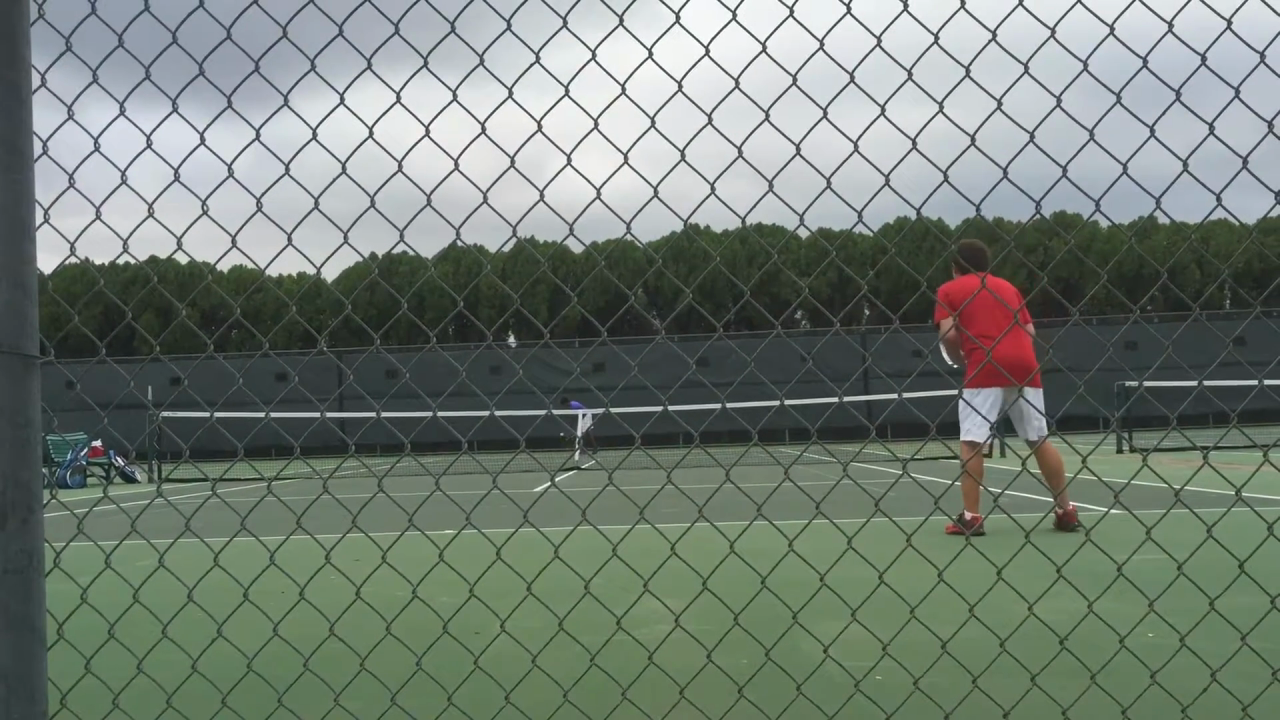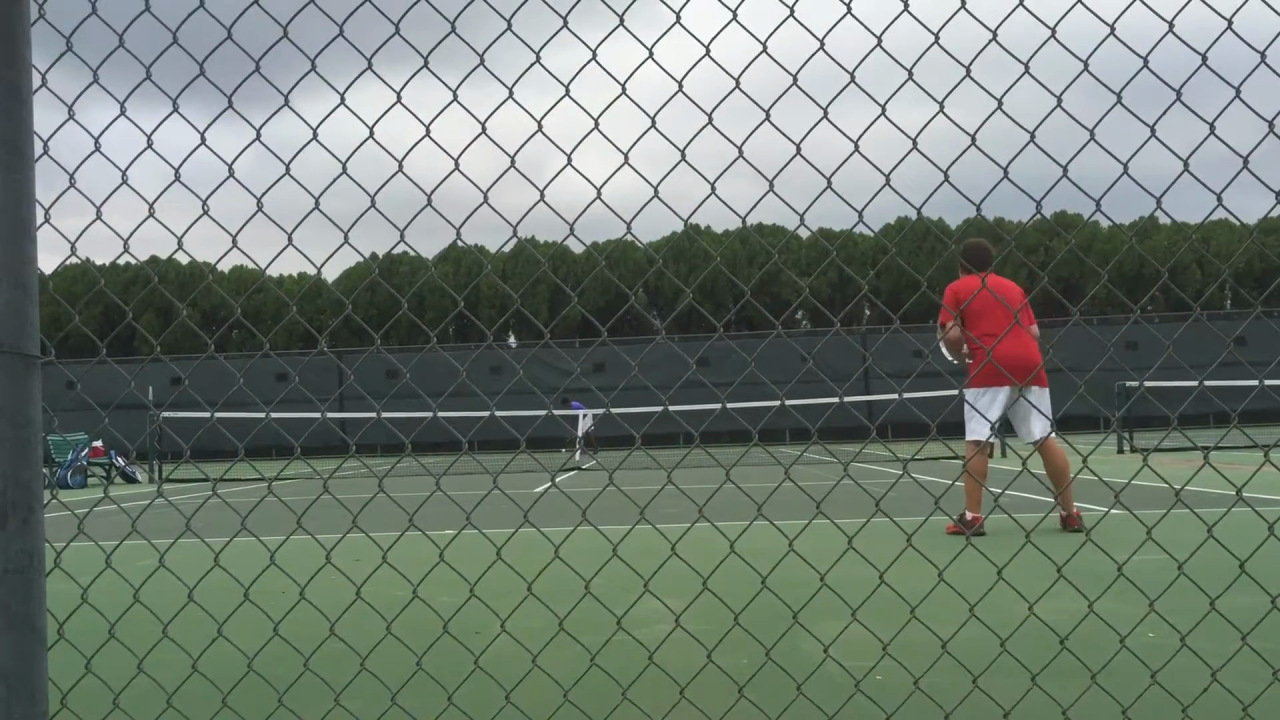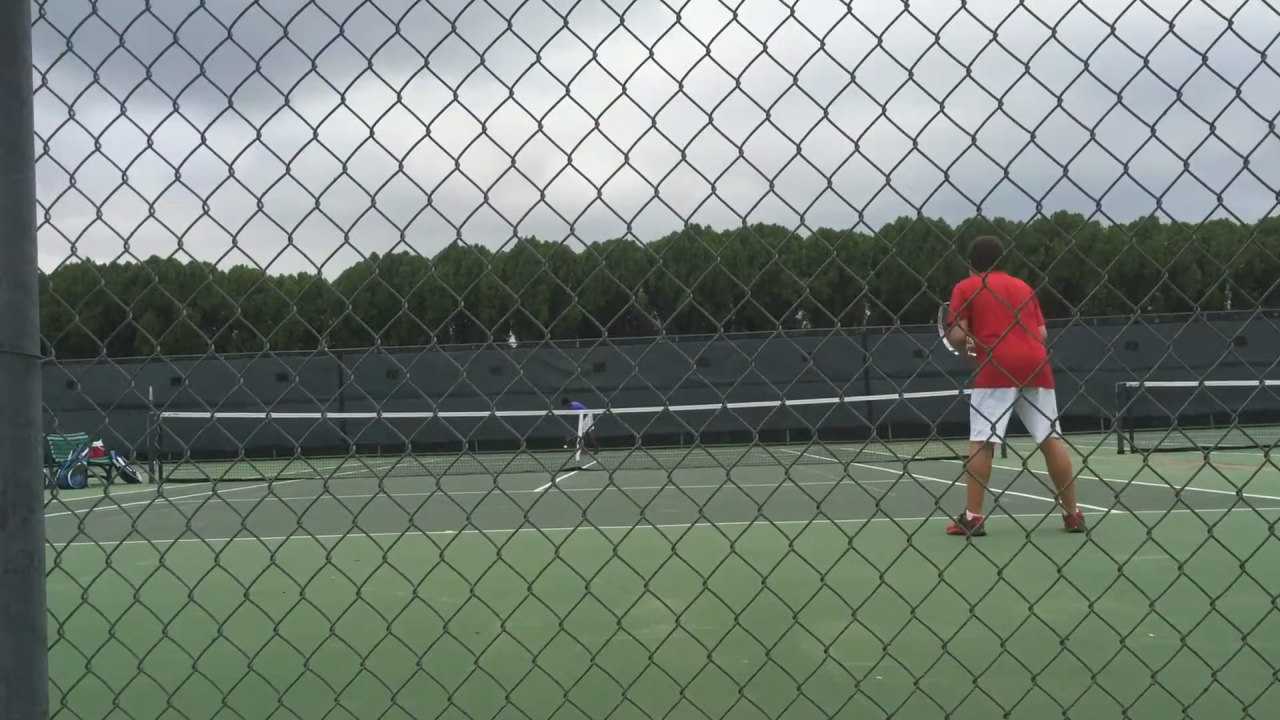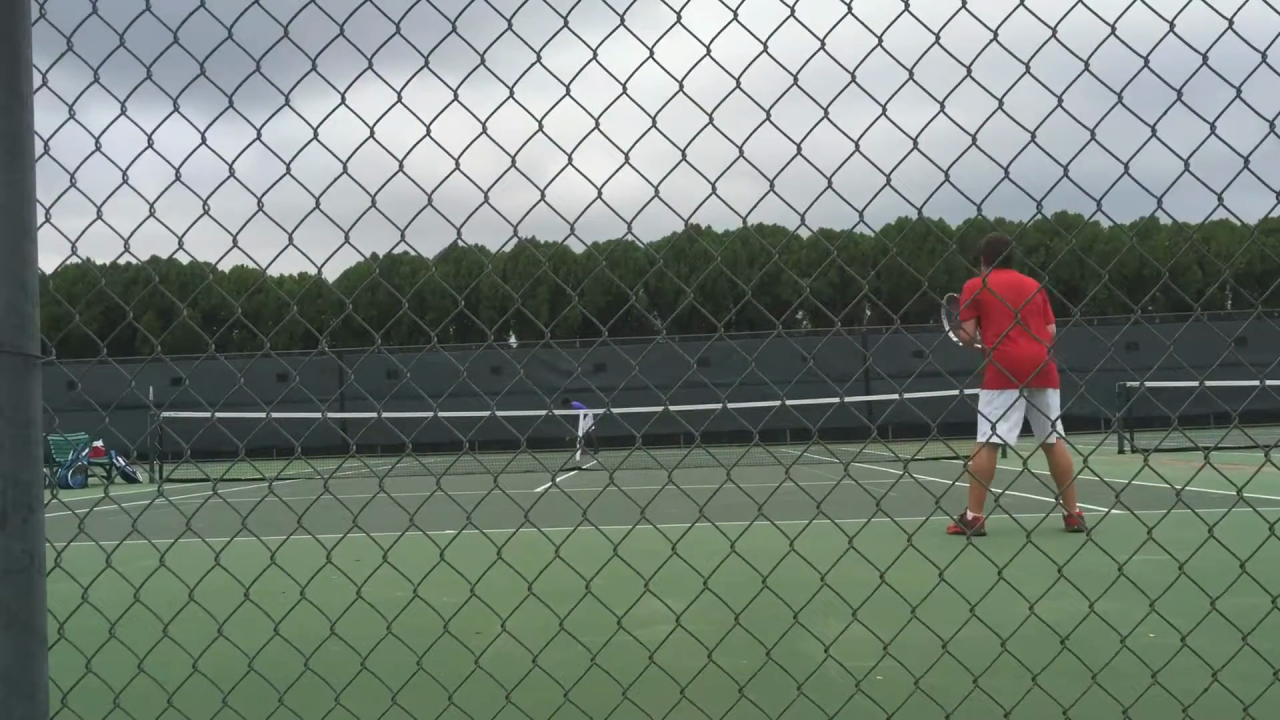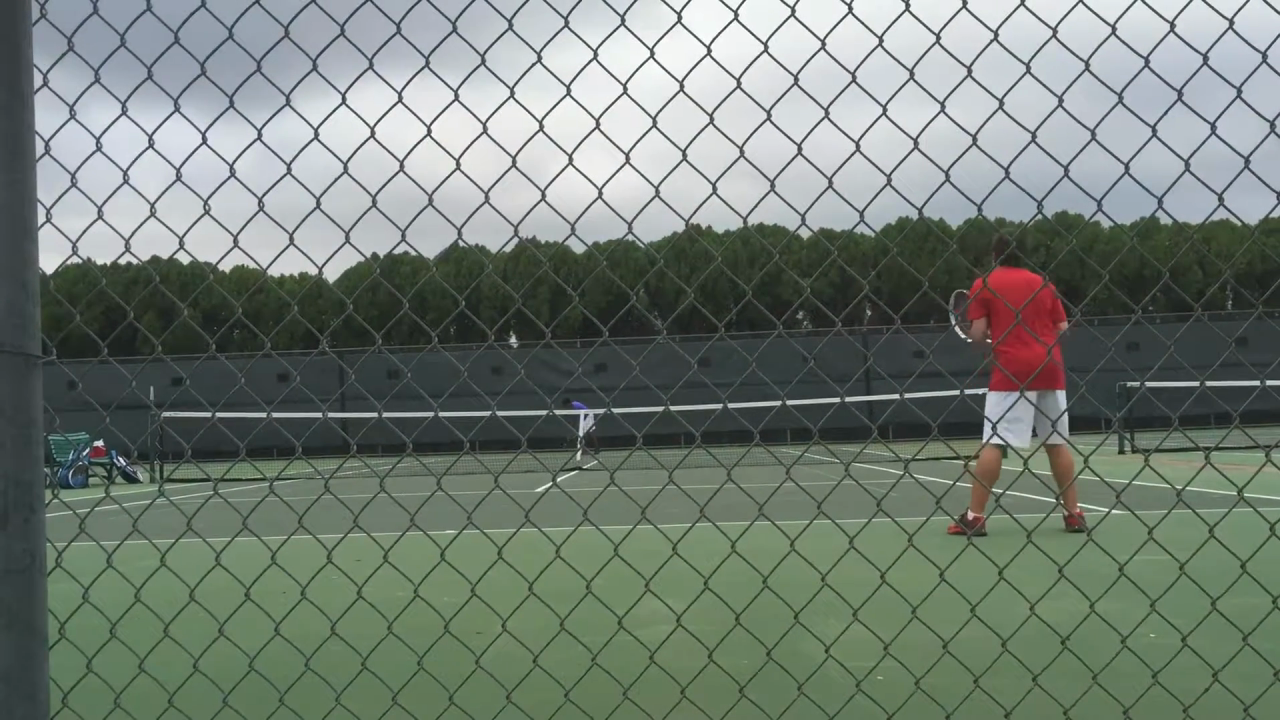
dt=0.1s
person 1, frame 1
left shoulder: (949, 290)
right shoulder: (1008, 286)
left elbow: (948, 333)
right elbow: (1030, 331)
left wrist: (957, 356)
left hip: (986, 369)
right hip: (1025, 365)
left knee: (972, 442)
right knee: (1040, 439)
left ankle: (971, 516)
right ankle: (1066, 510)
person 1, frame 2
left shoulder: (956, 289)
right shoulder: (1013, 287)
left elbow: (953, 334)
right elbow: (1034, 332)
left wrist: (959, 353)
left hip: (990, 369)
right hip: (1030, 364)
left knee: (977, 441)
right knee: (1045, 439)
left ankle: (972, 516)
right ankle: (1070, 512)
person 1, frame 3
left shoulder: (965, 288)
right shoulder: (1023, 287)
left elbow: (959, 335)
right elbow: (1042, 332)
left wrist: (963, 345)
left hip: (997, 370)
right hip: (1036, 366)
left knee: (982, 441)
right knee: (1051, 440)
left ankle: (973, 516)
right ankle: (1072, 513)
person 1, frame 4
left shoulder: (974, 286)
right shoulder: (1034, 285)
left elbow: (967, 334)
right elbow: (1051, 331)
left wrist: (977, 341)
left hip: (1004, 369)
right hip: (1043, 367)
left knee: (988, 441)
right knee: (1054, 440)
left ankle: (974, 516)
right ankle: (1072, 512)
person 1, frame 5
left shoulder: (984, 284)
right shoulder: (1043, 284)
left elbow: (978, 333)
right elbow: (1062, 328)
left wrist: (989, 340)
left hip: (1011, 371)
right hip: (1049, 369)
left knee: (994, 442)
right knee: (1057, 442)
left ankle: (974, 516)
right ankle: (1073, 513)
